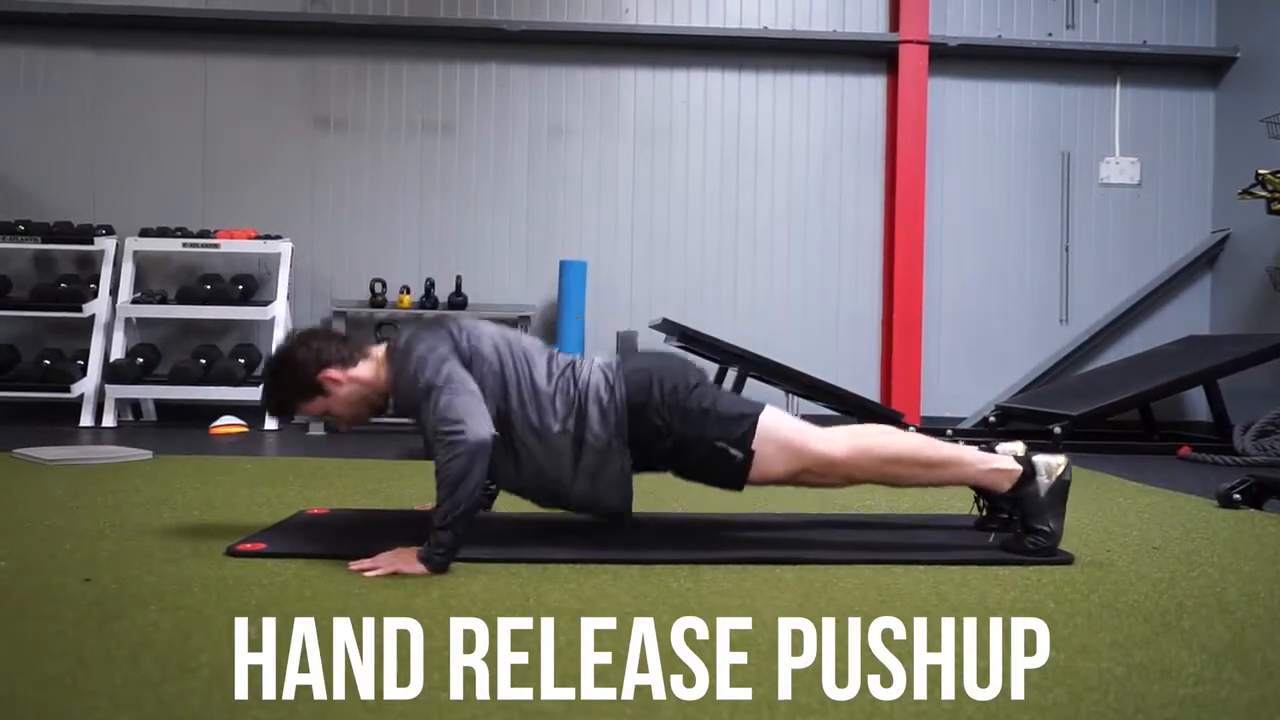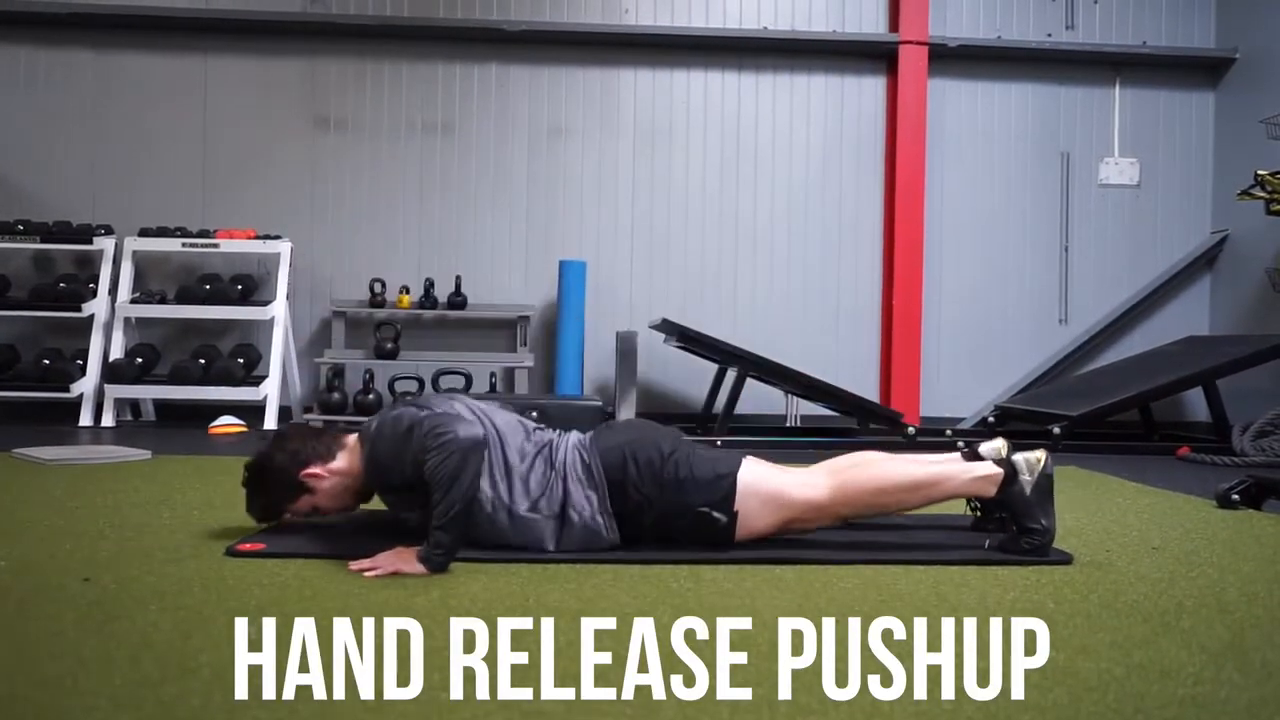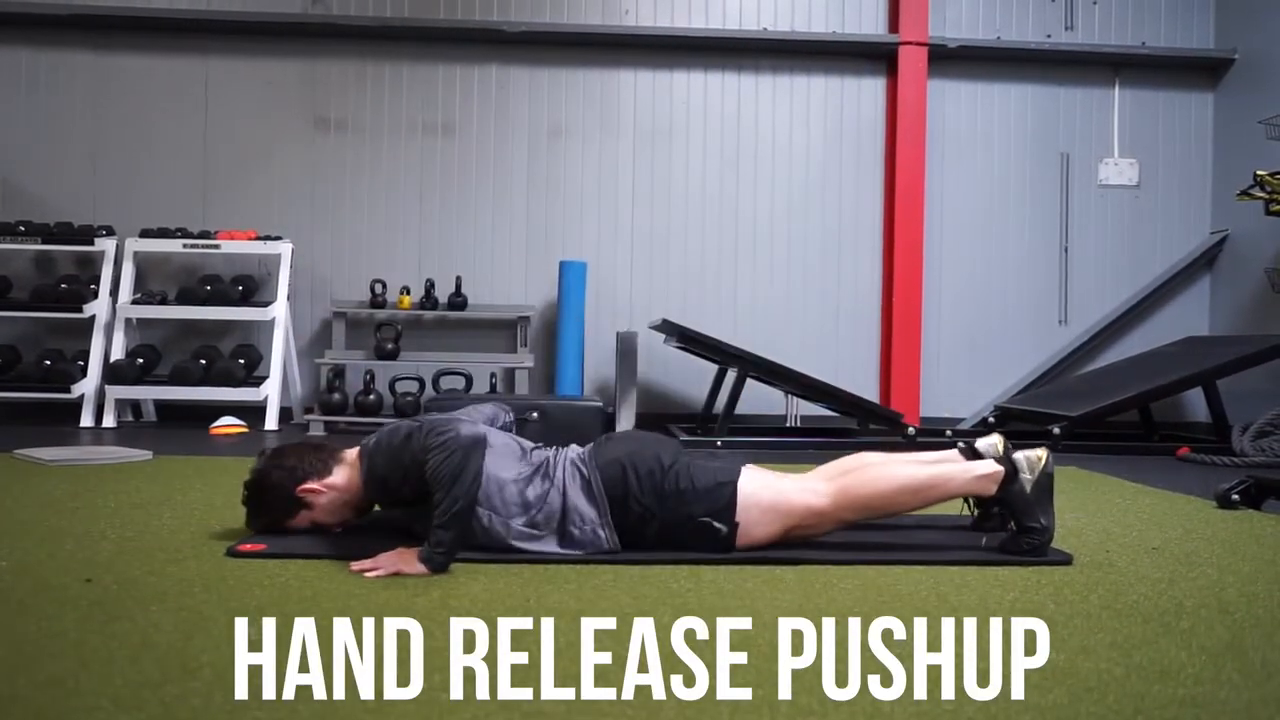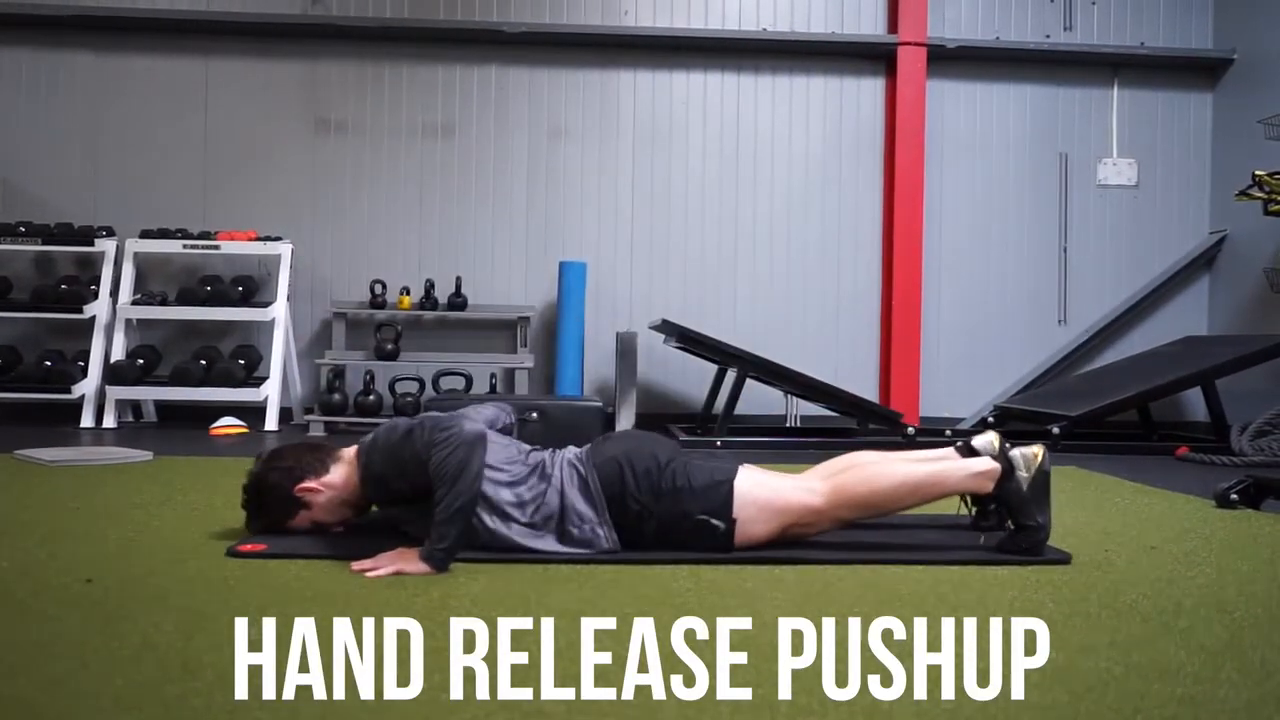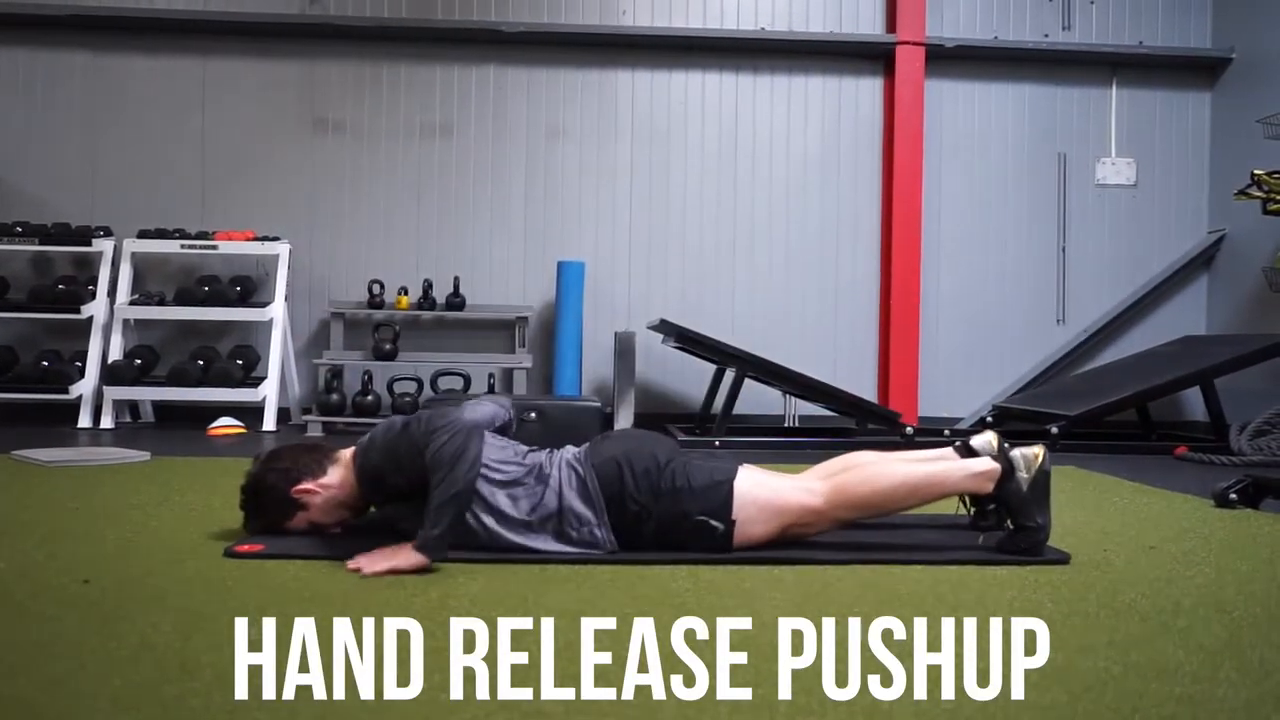
dt=0.3s
person 1, frame 1
left shoulder: (413, 360)
right shoulder: (424, 352)
left elbow: (472, 439)
left wrist: (434, 550)
right wrist: (466, 507)
left hip: (642, 409)
right hip: (632, 401)
left knee: (825, 456)
right knee: (819, 458)
left ankle: (1018, 473)
right ankle: (996, 457)
person 1, frame 2
left shoulder: (386, 438)
right shoulder: (408, 424)
left elbow: (464, 441)
left wrist: (431, 553)
right wrist: (438, 520)
left hip: (622, 486)
right hip: (615, 463)
left knee: (810, 501)
right knee: (809, 490)
left ankle: (999, 476)
right ankle: (978, 457)
person 1, frame 3
left shoulder: (384, 459)
right shoulder: (403, 451)
left elbow: (464, 442)
right elbow: (493, 413)
left wrist: (432, 554)
right wrist: (438, 522)
left hip: (626, 496)
right hip: (615, 476)
left knee: (815, 506)
right knee: (810, 495)
left ankle: (1002, 474)
right ankle: (977, 457)
person 1, frame 4
left shoulder: (383, 456)
right shoulder: (401, 450)
left elbow: (464, 439)
right elbow: (494, 413)
left wrist: (434, 551)
right wrist: (433, 525)
left hip: (624, 495)
right hip: (615, 476)
left knee: (811, 504)
right knee: (810, 496)
left ankle: (999, 470)
right ankle: (974, 455)
person 1, frame 5
left shoulder: (381, 457)
right shoulder: (397, 465)
left elbow: (466, 421)
right elbow: (494, 409)
left wrist: (425, 541)
right wrist: (428, 521)
left hip: (624, 499)
right hip: (613, 479)
left knee: (810, 504)
right knee: (806, 486)
left ankle: (1001, 474)
right ankle: (972, 456)
